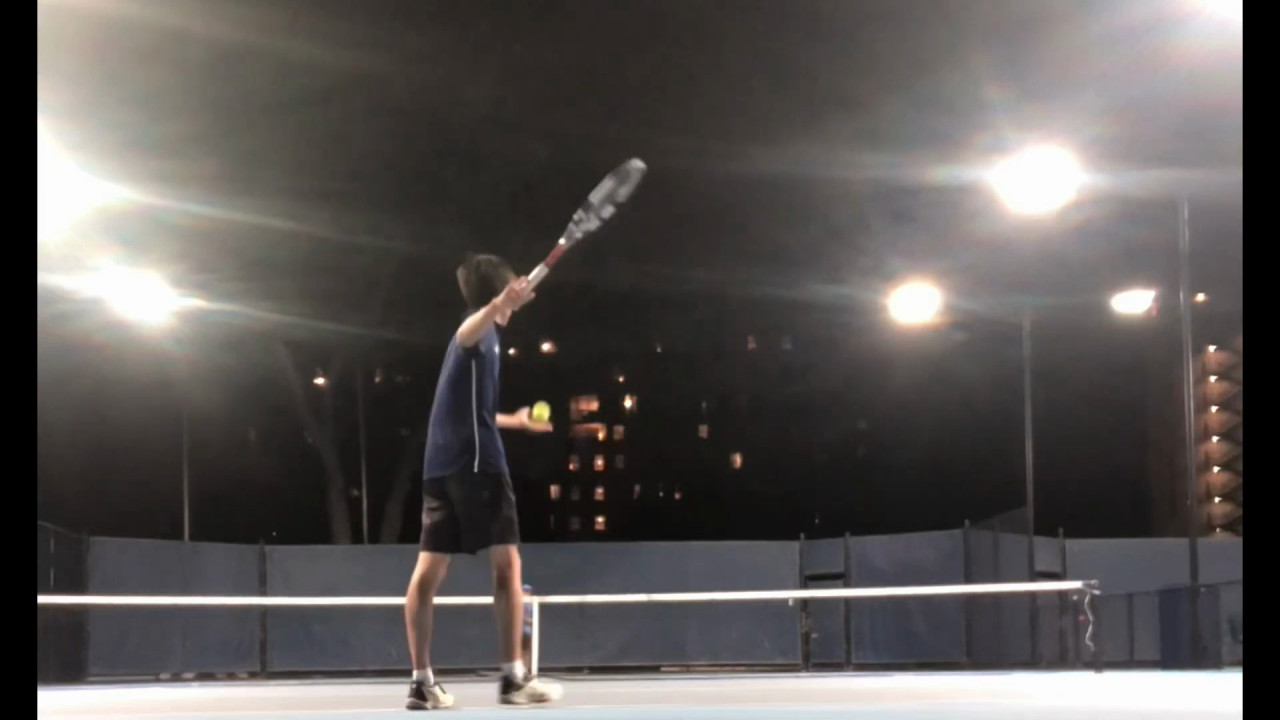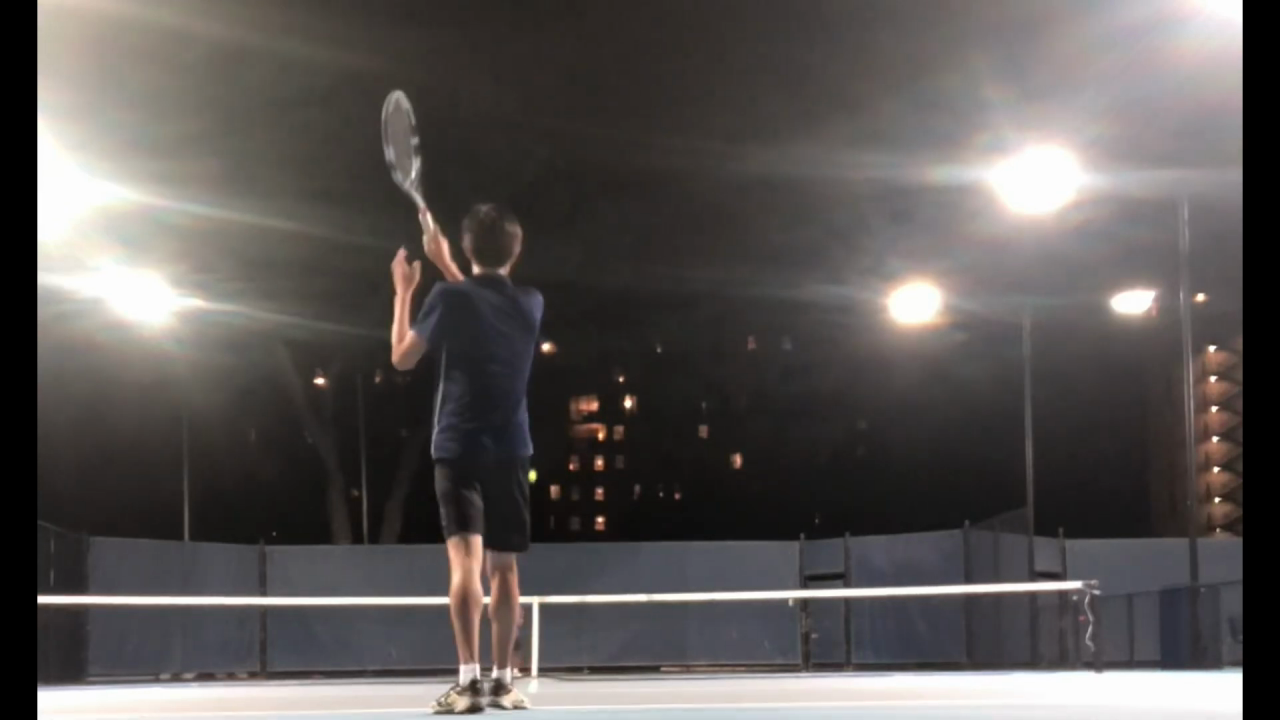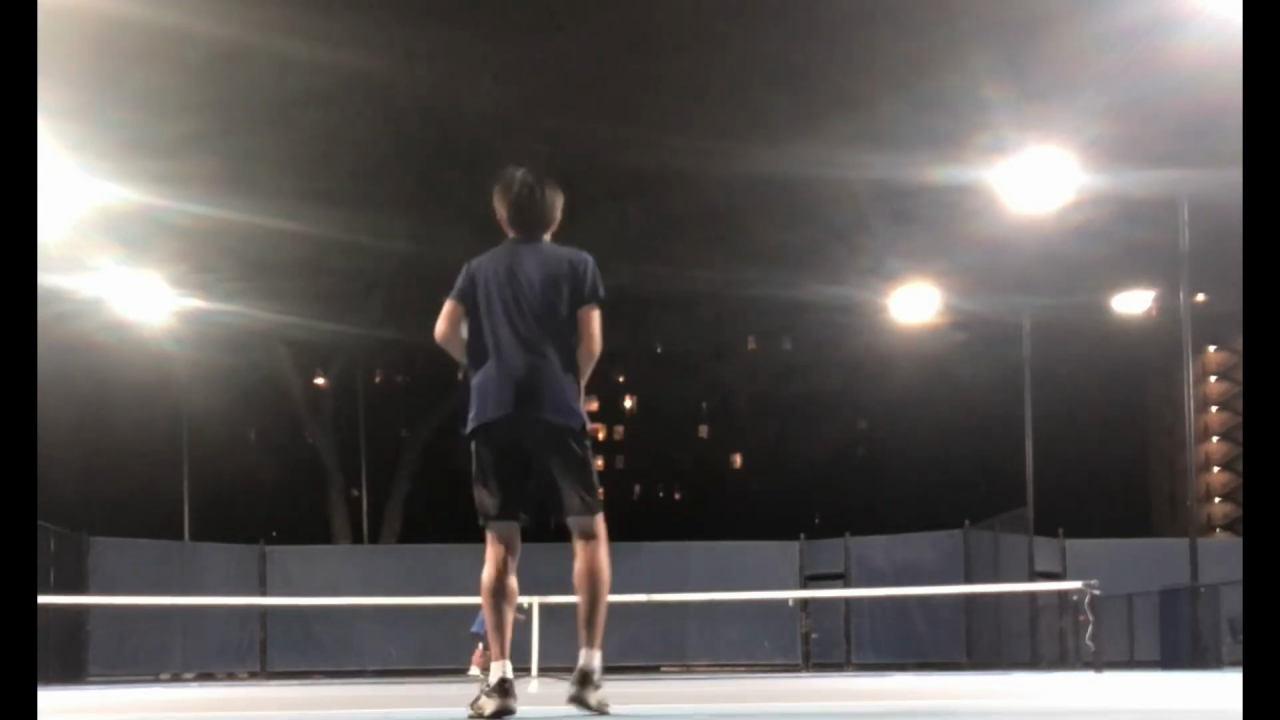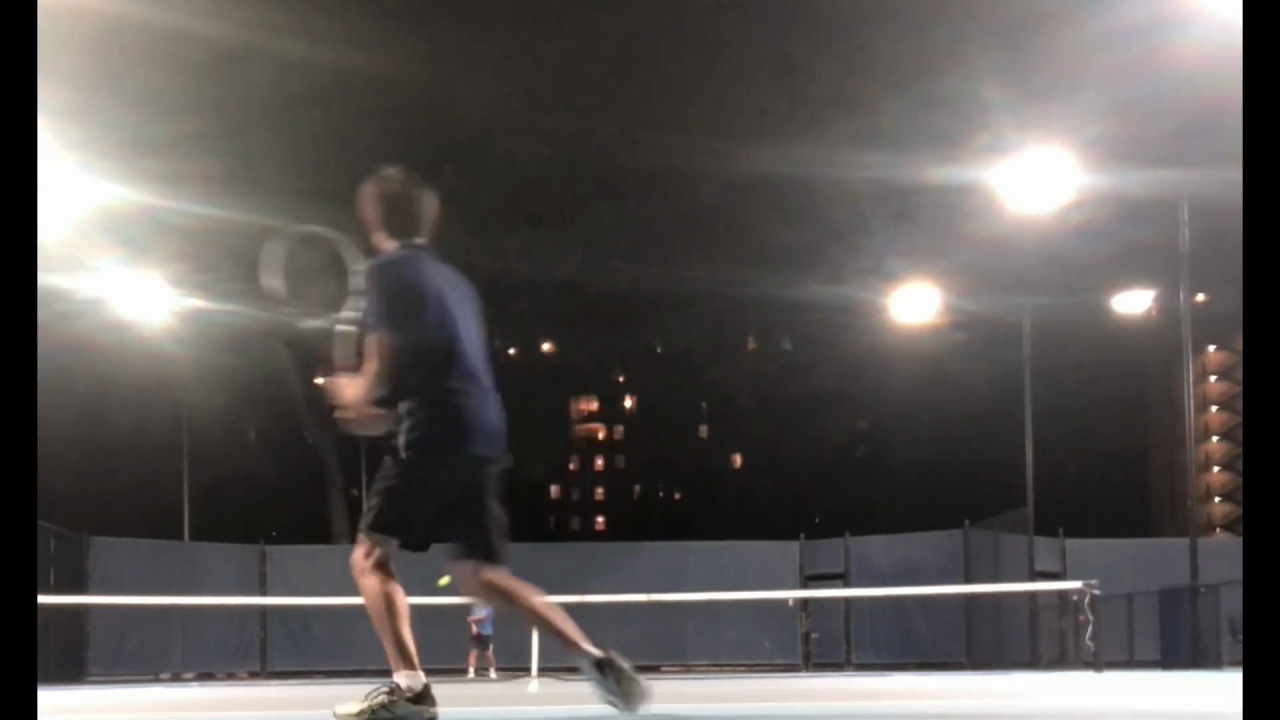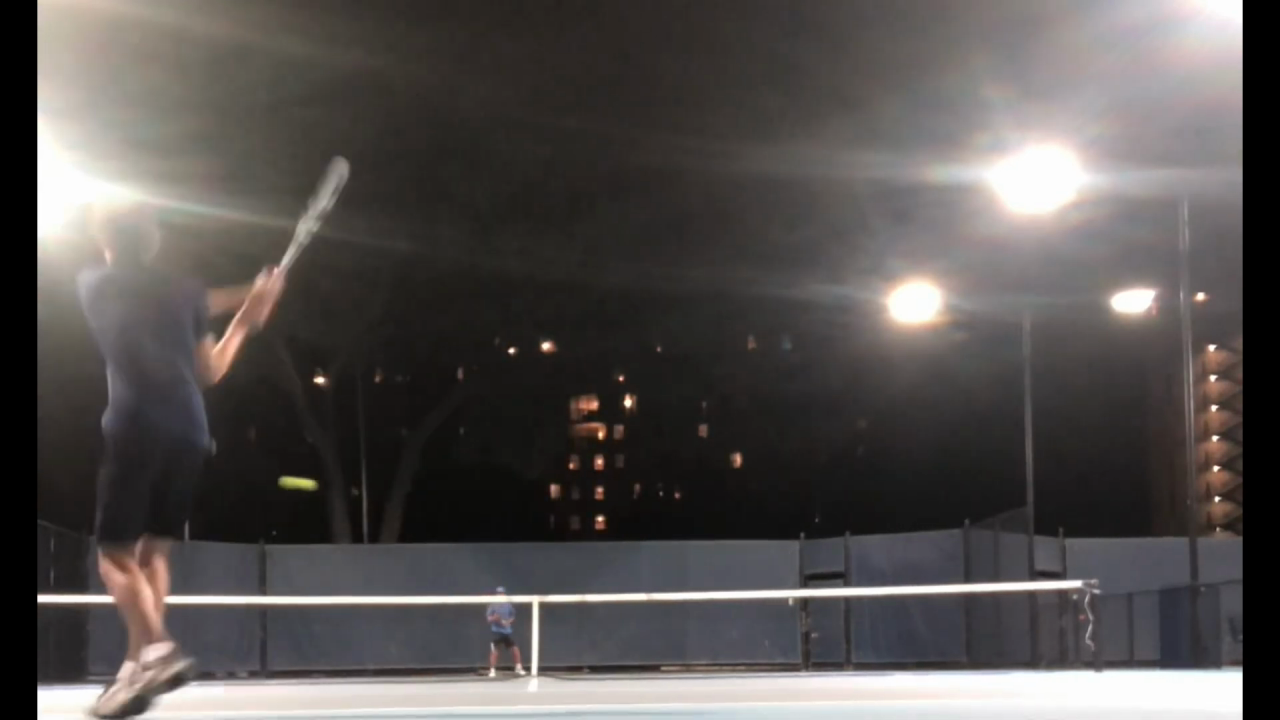
dt=1s
person 1, frame 1
left shoulder: (476, 330)
right shoulder: (482, 328)
right elbow: (465, 333)
left wrist: (512, 421)
right wrist: (501, 305)
left hip: (440, 463)
right hip: (475, 462)
left knee: (428, 570)
right knee: (506, 564)
left ankle: (422, 683)
right ankle: (514, 676)
person 1, frame 2
left shoulder: (449, 297)
right shoulder: (532, 304)
left elbow: (402, 358)
left wrist: (404, 292)
right wrist: (445, 265)
left hip: (459, 445)
right hip: (510, 449)
left knee: (466, 559)
right knee: (504, 567)
left ankle: (468, 680)
right ankle: (502, 681)
person 1, frame 3
left shoulder: (478, 268)
right shoulder: (578, 263)
left elbow: (445, 334)
right elbow: (590, 343)
left hip: (493, 413)
right hip: (555, 412)
left knee: (502, 545)
right knee: (590, 534)
right ankle: (588, 669)
person 1, frame 4
left shoulder: (387, 269)
right shoulder: (456, 282)
left elbow: (379, 372)
left wrist: (353, 393)
right wrist: (386, 405)
left hip: (431, 439)
right hip: (482, 437)
left knee: (370, 558)
right knee: (483, 576)
right ankle: (597, 660)
person 1, frame 5
left shoulder: (91, 284)
right shoulder: (181, 291)
right elbow: (209, 372)
left wrist: (240, 297)
right wrist: (246, 318)
left hip: (135, 431)
right hip: (188, 432)
left knee: (115, 558)
right knee: (153, 554)
left ankle: (158, 656)
right ankle: (137, 671)
